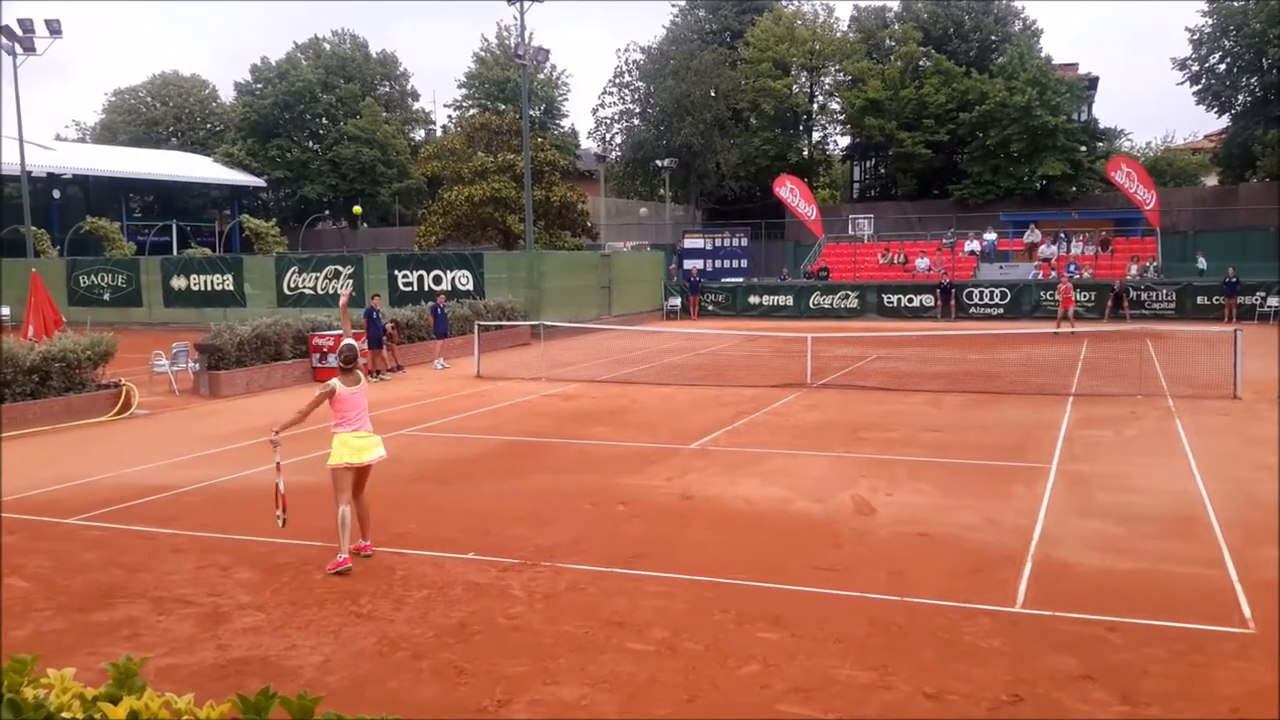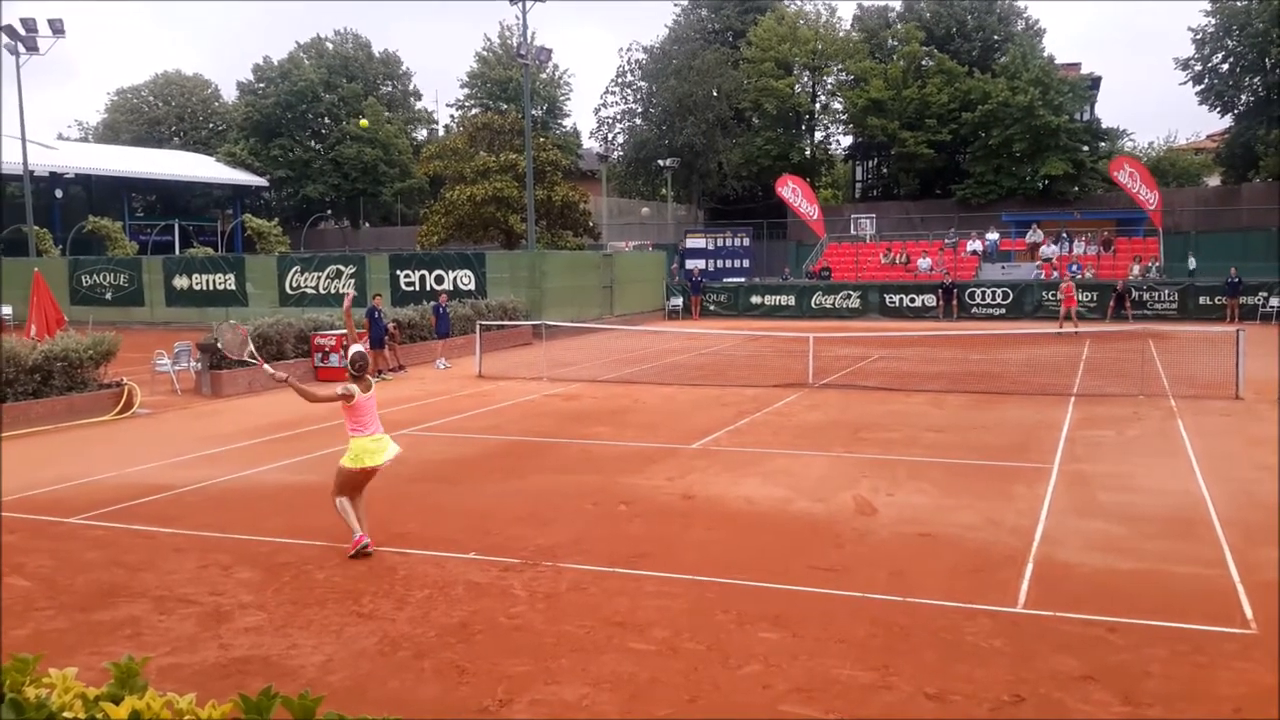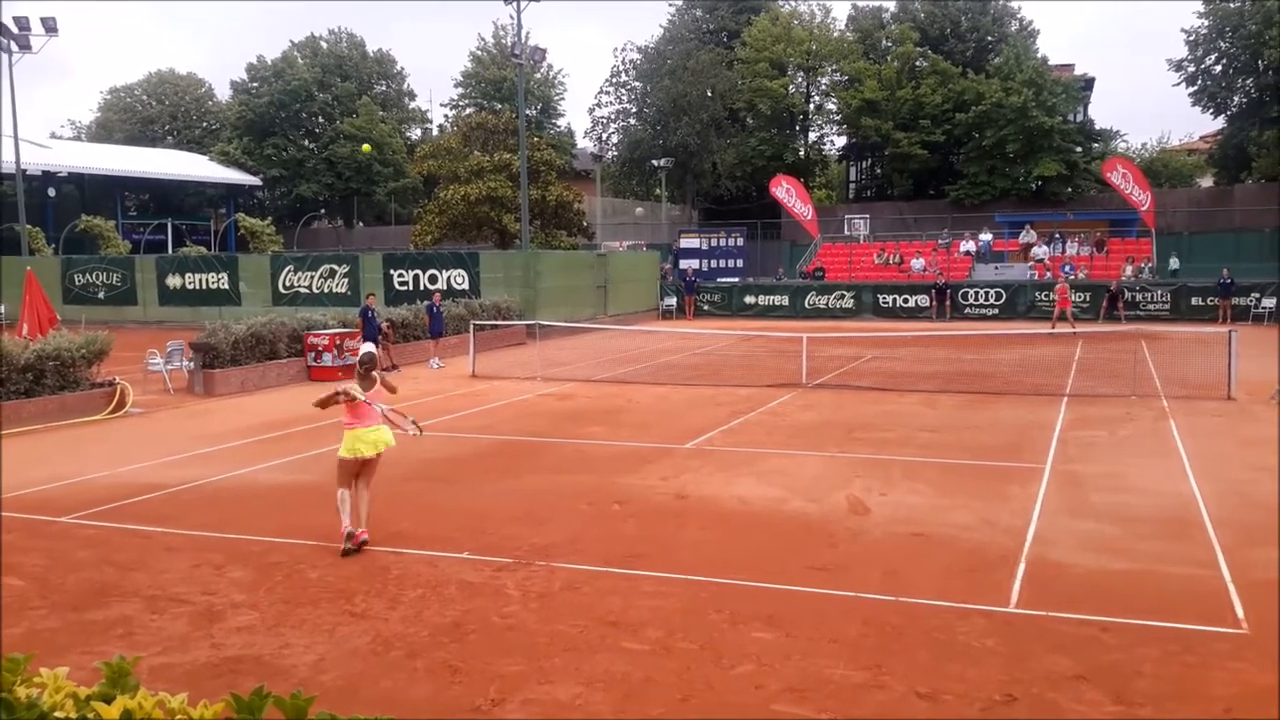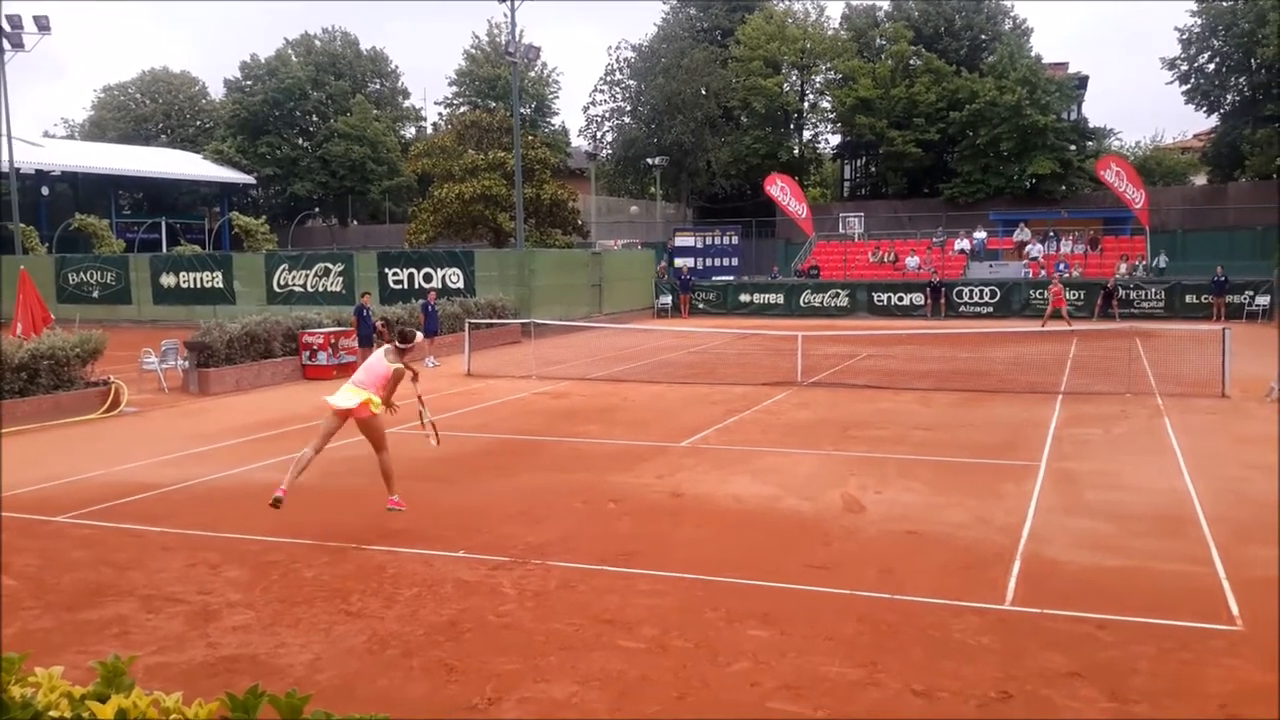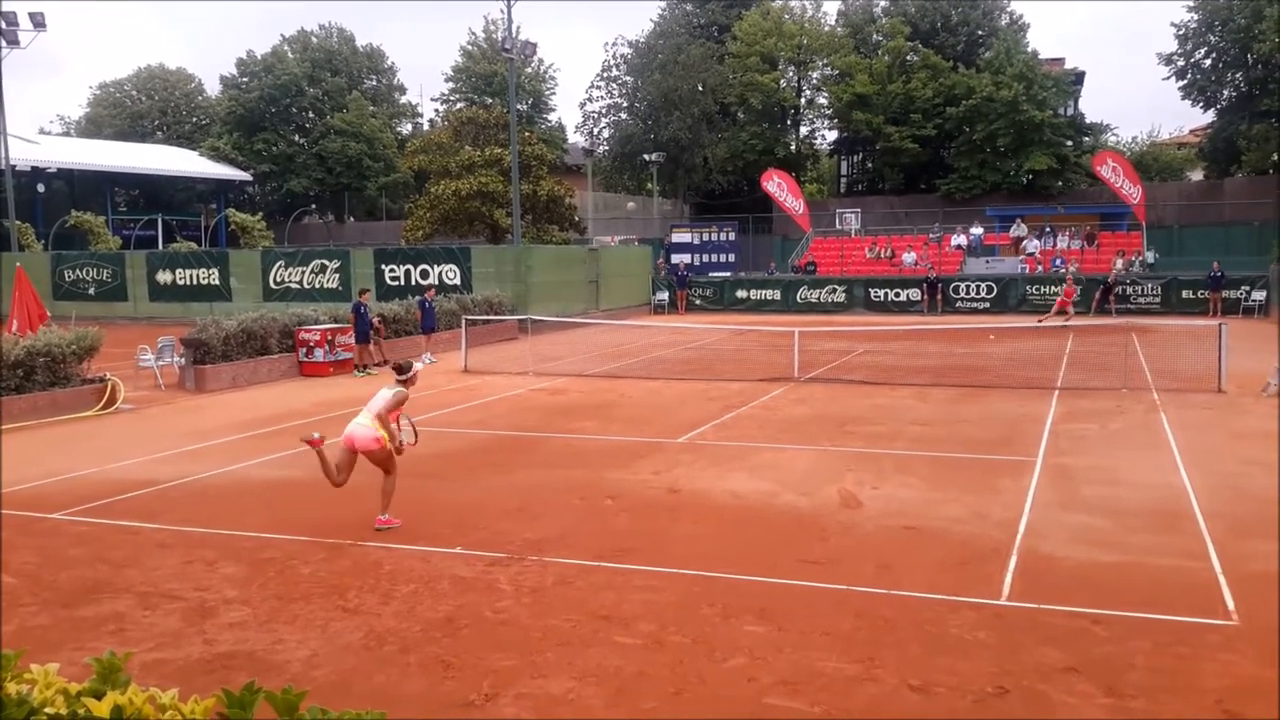
dt=0.3s
person 1, frame 1
left shoulder: (332, 388)
right shoulder: (361, 377)
left elbow: (304, 413)
right elbow: (350, 340)
left wrist: (278, 430)
right wrist: (344, 309)
left hip: (346, 445)
right hip: (367, 442)
left knee: (343, 501)
right knee: (359, 494)
left ankle: (344, 556)
right ankle: (366, 543)
person 1, frame 2
left shoulder: (348, 391)
right shoulder: (369, 380)
left elbow: (313, 396)
right elbow: (355, 343)
left wrist: (287, 379)
right wrist: (347, 314)
left hip: (361, 449)
right hip: (378, 445)
left knee: (339, 495)
right knee: (355, 493)
left ankle: (359, 536)
right ankle: (365, 540)
person 1, frame 3
left shoulder: (350, 390)
right shoulder: (378, 379)
left elbow: (319, 404)
right elbow: (393, 390)
left wrist: (337, 393)
left hip: (355, 439)
right hip: (376, 436)
left knee: (343, 487)
right knee: (362, 487)
left ankle: (347, 527)
right ankle: (362, 530)
person 1, frame 4
left shoulder: (384, 349)
right shoulder: (399, 370)
right elbow: (385, 399)
left wrist: (409, 368)
right wrist: (388, 403)
left hip: (346, 396)
right hip: (364, 404)
left knee: (314, 447)
right knee: (382, 451)
left ankle: (283, 489)
right ankle: (393, 498)
person 1, frame 5
left shoulder: (387, 389)
right shoulder: (402, 393)
right elbow: (380, 414)
left wrist: (393, 438)
right wrist: (395, 440)
left hip: (352, 430)
right hip: (369, 436)
left knee: (337, 480)
right knee: (390, 472)
left ankle: (318, 443)
right ankle: (383, 518)
